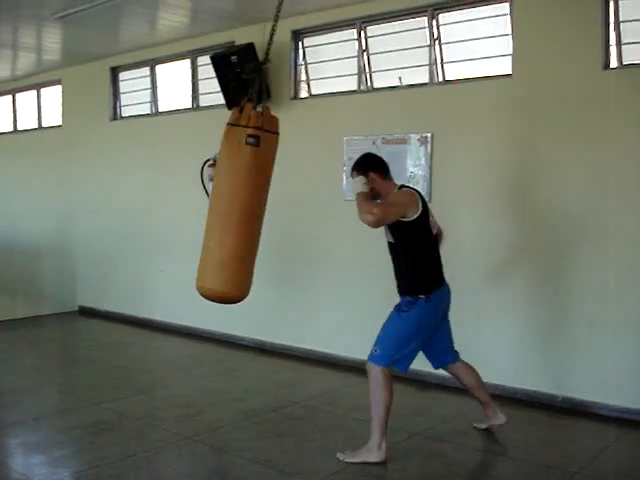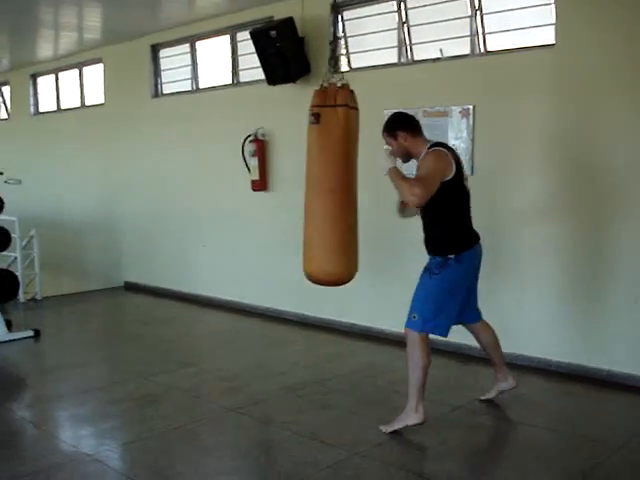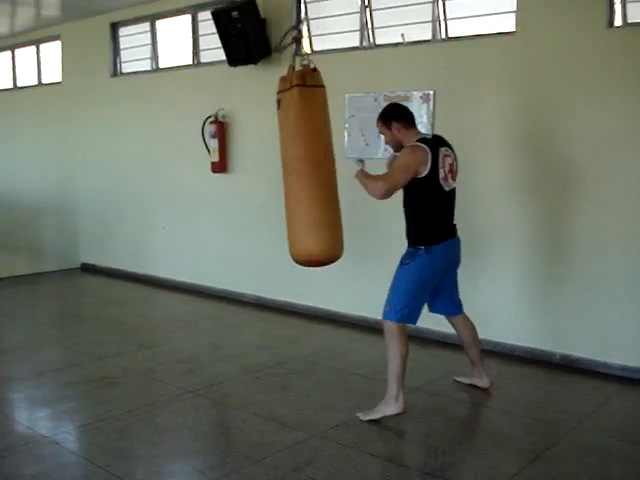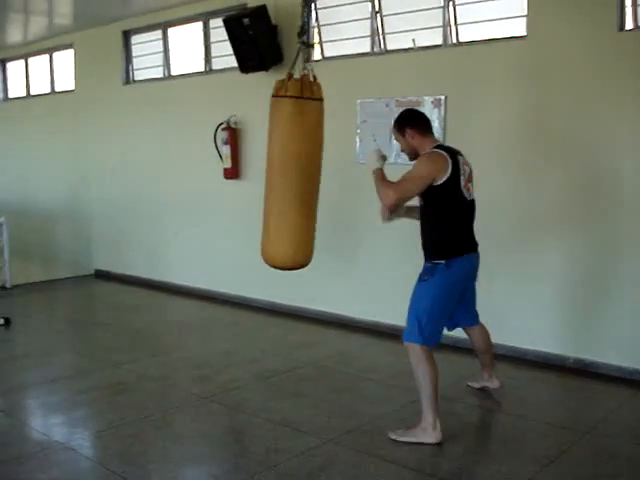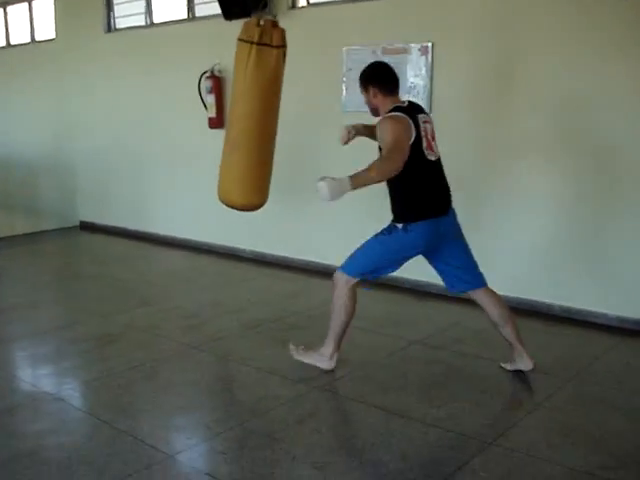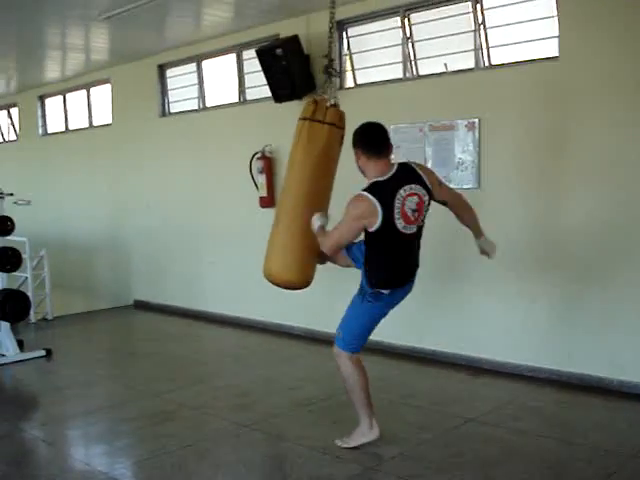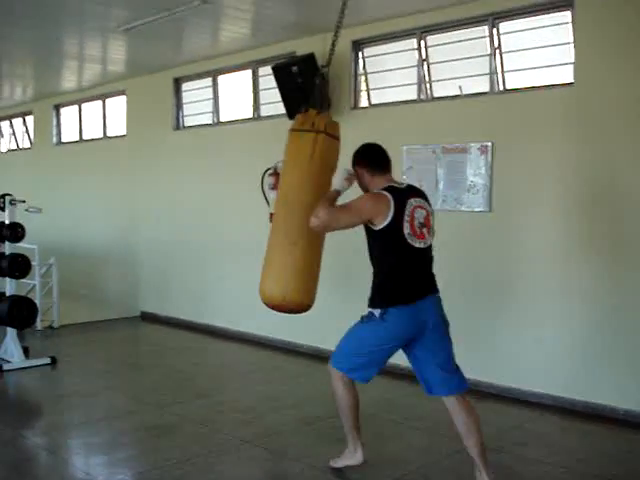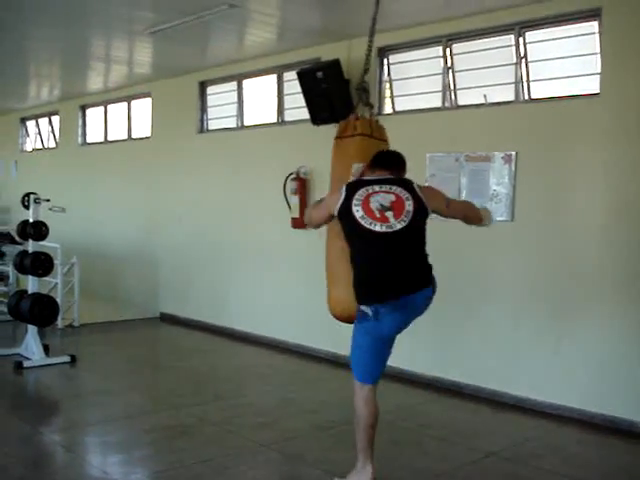
dt=0.4s
person 1, frame 1
left shoulder: (403, 197)
right shoulder: (404, 199)
left elbow: (370, 217)
right elbow: (436, 234)
left wrist: (361, 192)
left hip: (420, 299)
right hip: (435, 293)
left knee: (377, 366)
right knee: (450, 360)
left ankle: (376, 447)
right ankle: (493, 413)
person 1, frame 2
left shoulder: (436, 157)
right shoulder: (438, 156)
left elbow: (415, 194)
left wrist: (391, 169)
right wrist: (409, 207)
left hip: (452, 258)
right hip: (464, 252)
left knee: (415, 331)
right knee: (471, 319)
left ankle: (413, 409)
right ankle: (503, 376)
person 1, frame 3
left shoulder: (414, 153)
right shoulder: (440, 145)
left elbow: (381, 190)
left wrist: (359, 171)
left hip: (426, 250)
right hip: (447, 244)
left knee: (393, 321)
right knee: (454, 312)
left ankle: (393, 399)
right ankle: (479, 373)
person 1, frame 4
left shoulder: (433, 159)
right shoulder: (451, 157)
left elbow: (390, 197)
left wrist: (377, 167)
right wrist: (403, 211)
left hip: (445, 263)
right hip: (465, 258)
left knee: (415, 342)
right knee: (469, 320)
left ankle: (430, 426)
right ankle: (489, 376)
person 1, frame 5
left shoulder: (395, 123)
right shoulder: (416, 111)
left elbow: (393, 162)
left wrist: (346, 183)
right wrist: (359, 130)
left hip: (412, 228)
right hip: (443, 220)
left knee: (345, 278)
right knee: (477, 288)
left ankle: (328, 353)
right ankle: (521, 355)
person 1, frame 6
left shoulder: (365, 202)
right shoulder: (419, 173)
left elbow: (328, 245)
right elbow: (459, 203)
left wrist: (318, 227)
right wrist: (480, 237)
left hip: (384, 286)
right hip: (404, 268)
left knee: (344, 351)
right knee: (337, 251)
left ankle: (367, 426)
person 1, frame 7
left shoulder: (376, 202)
right shoulder: (419, 197)
left elbow: (318, 220)
left wrist: (336, 188)
left hip: (391, 313)
right hip: (429, 307)
left knee: (339, 370)
right knee: (450, 390)
left ankle: (354, 449)
person 1, frame 8
left shoulder: (344, 193)
right shoulder: (418, 191)
left elbow: (311, 219)
right elbow: (466, 213)
right wrist: (482, 214)
left hip: (378, 308)
right hip: (422, 293)
left knee: (364, 385)
